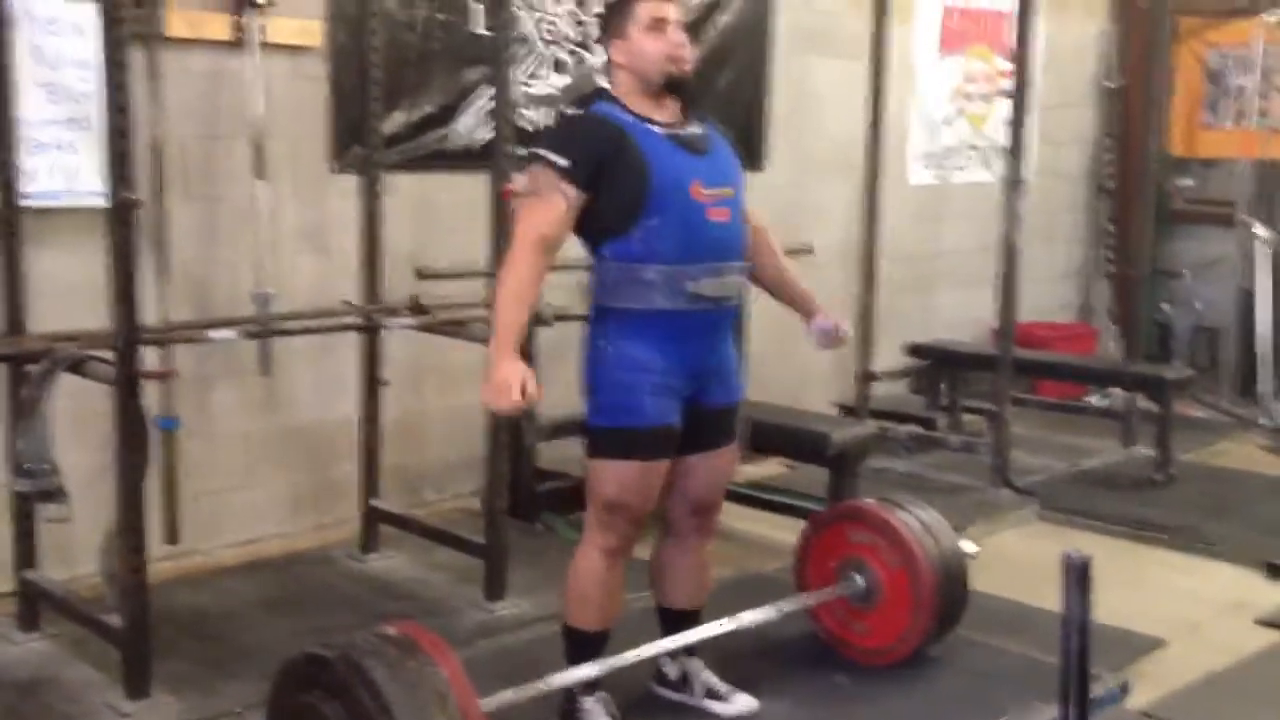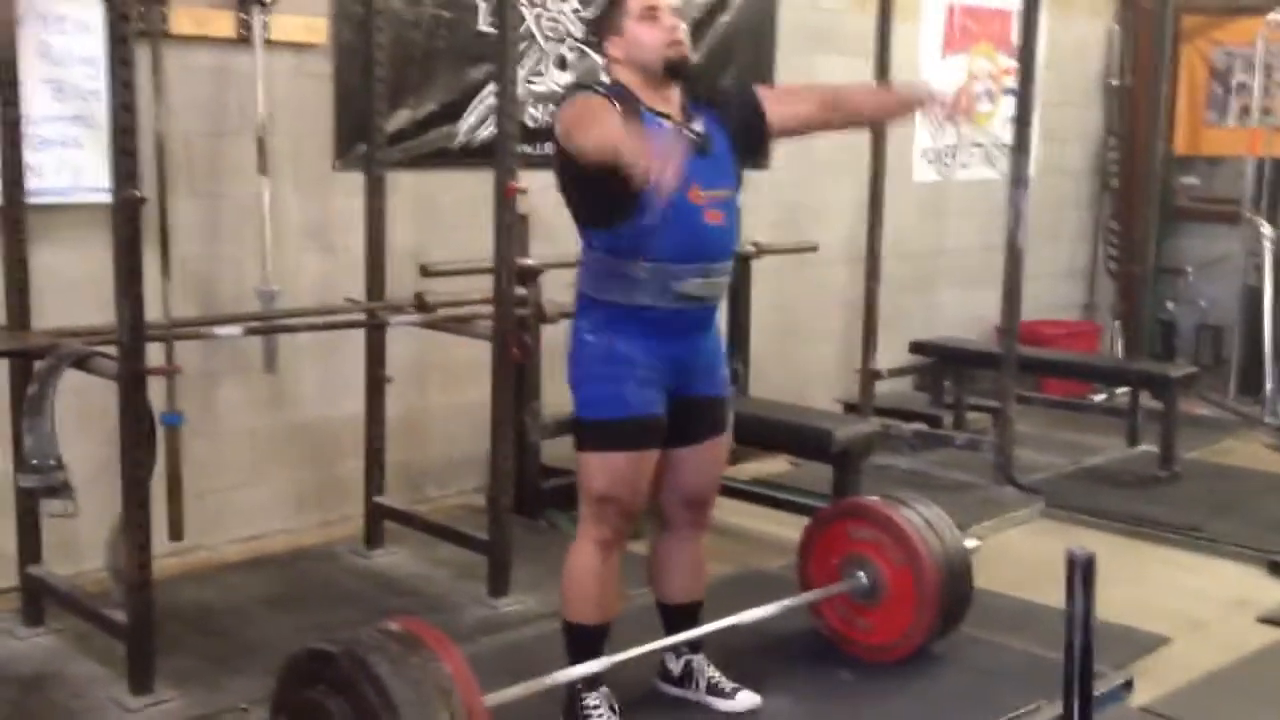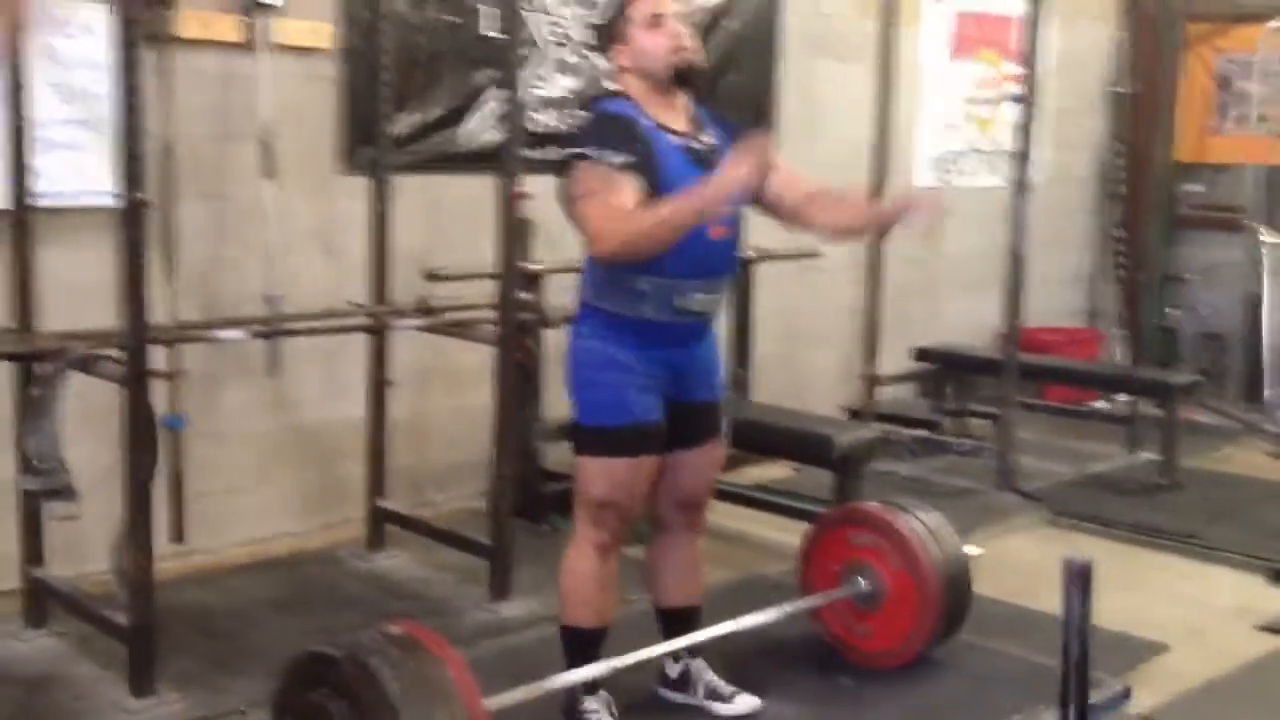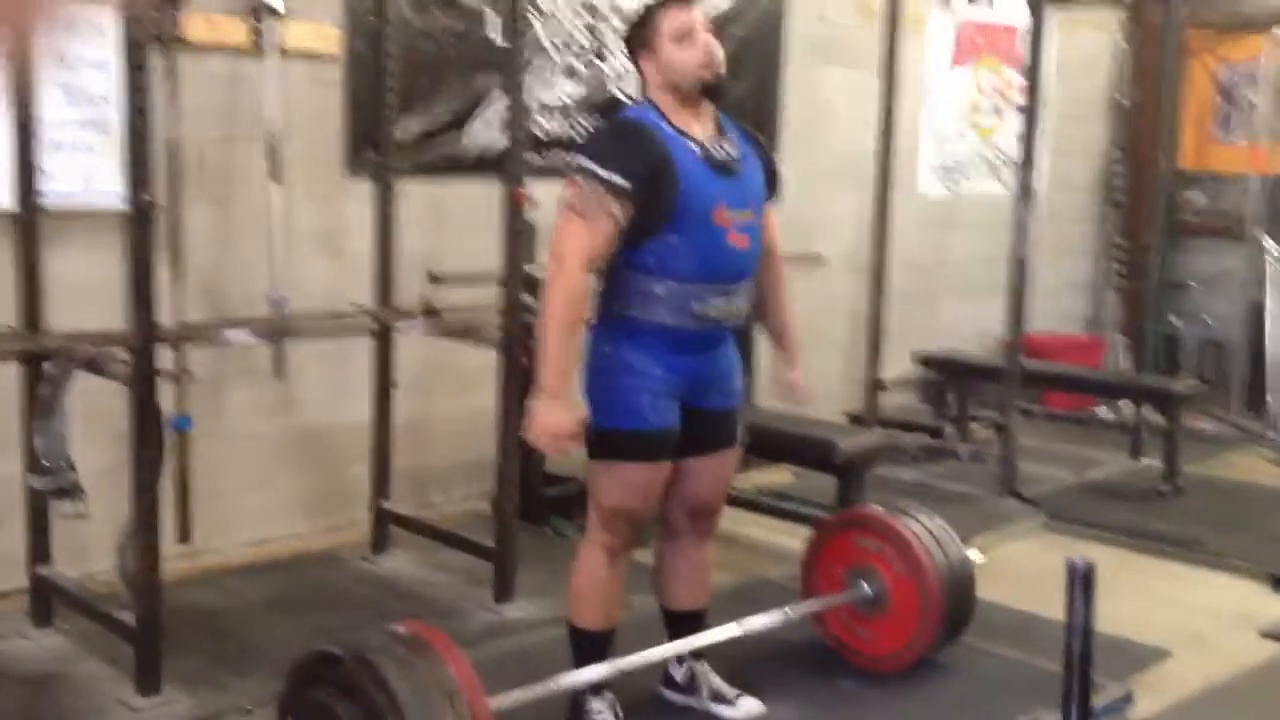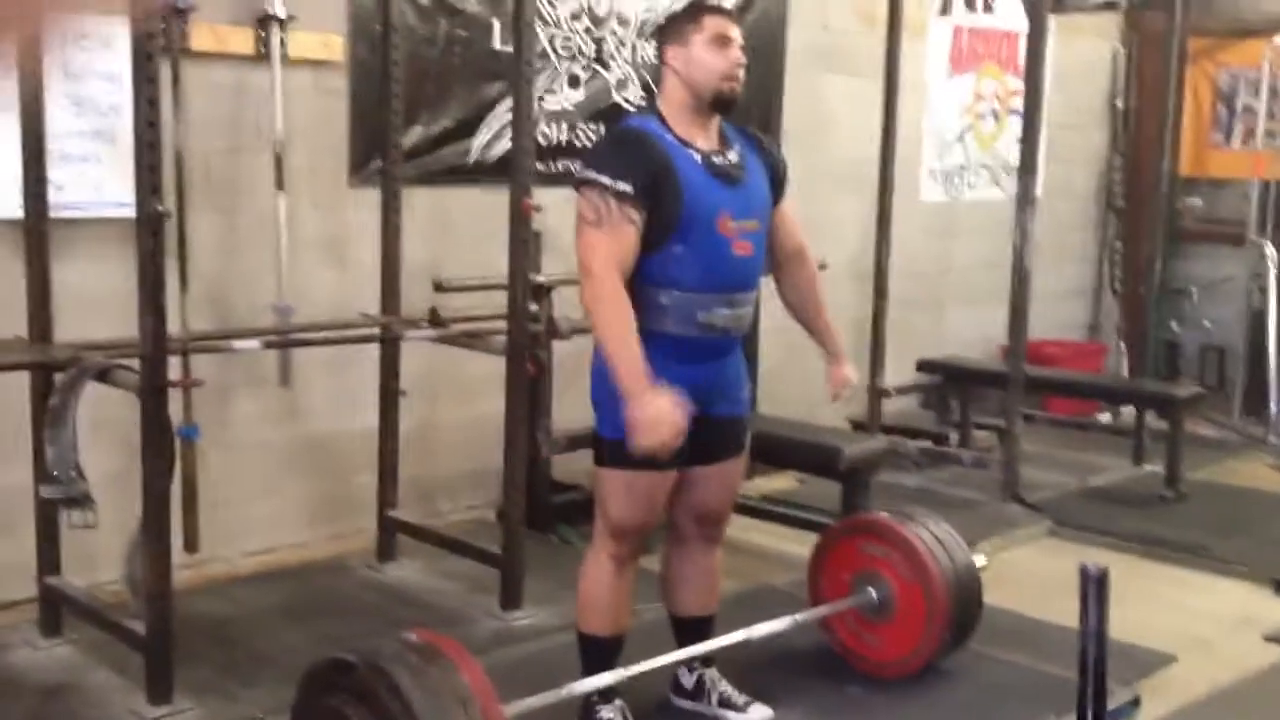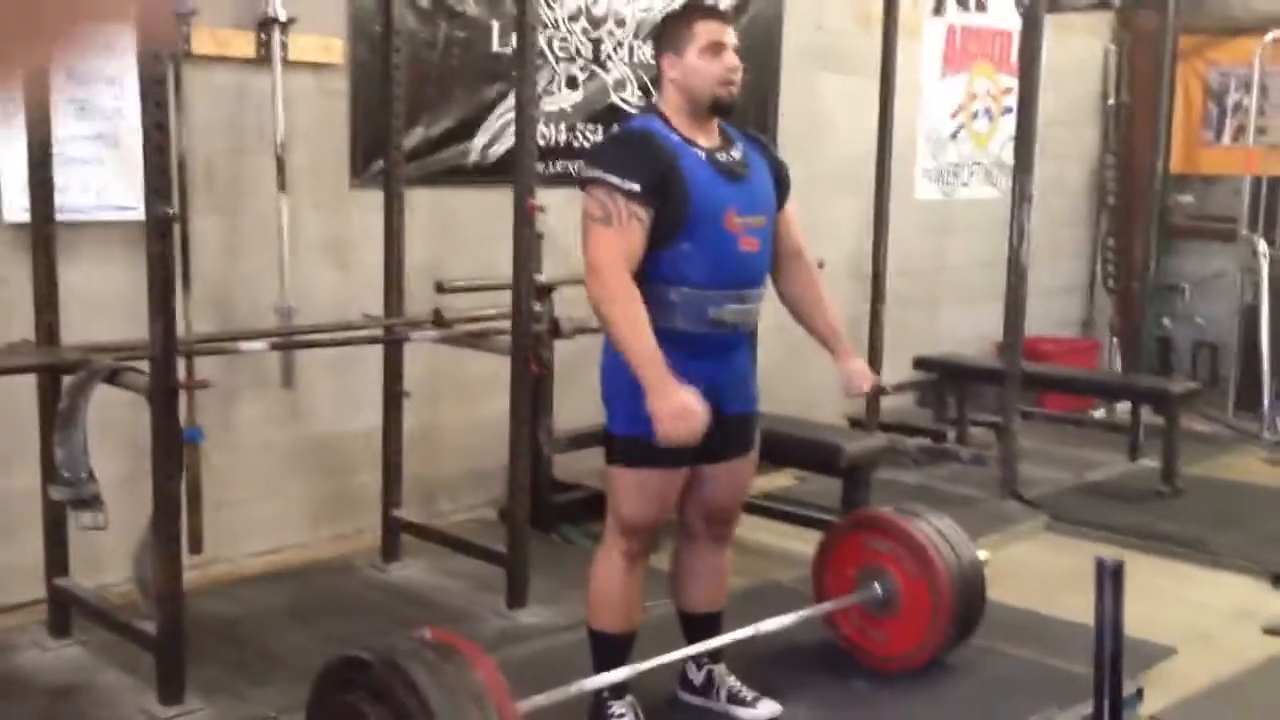
dt=0.3s
person 1, frame 1
left shoulder: (709, 138)
right shoulder: (587, 133)
left elbow: (747, 237)
right elbow: (532, 244)
left wrist: (810, 307)
right wrist: (506, 353)
left hip: (713, 351)
right hip: (633, 353)
left knee: (697, 517)
right knee: (616, 526)
person 1, frame 2
left shoulder: (723, 113)
right shoulder: (600, 108)
left elbow: (823, 105)
right elbow: (587, 131)
left wrist: (915, 97)
right wrist: (636, 145)
left hip: (698, 340)
right hip: (622, 343)
left knee: (689, 508)
right knee: (608, 520)
left ankle: (683, 660)
person 1, frame 3
left shoulder: (725, 134)
right shoulder: (608, 134)
left elbow: (811, 206)
right elbow: (615, 234)
left wrist: (886, 210)
right wrist: (713, 193)
left hip: (694, 348)
right hip: (622, 352)
left knee: (682, 512)
right knee: (604, 523)
person 1, frame 4
left shoulder: (749, 149)
right shoulder: (626, 146)
left elbow: (763, 258)
right elbow: (569, 269)
left wrist: (786, 351)
right wrist: (551, 391)
left hip: (717, 360)
right hip: (642, 361)
left knee: (697, 520)
right knee: (617, 529)
person 1, frame 5
left shoulder: (757, 157)
right shoulder: (630, 154)
left elbow: (792, 261)
right elbow: (602, 278)
left wrist: (836, 353)
right wrist: (640, 393)
left hip: (722, 370)
right hip: (652, 373)
left knee: (704, 527)
right knee: (623, 535)
person 1, frame 6
left shoulder: (758, 158)
right shoulder: (633, 154)
left elbow: (791, 263)
right elbow: (608, 276)
left wrist: (843, 352)
right wrist: (660, 387)
left hip: (732, 369)
right hip: (660, 373)
left knee: (713, 525)
right knee: (632, 533)
